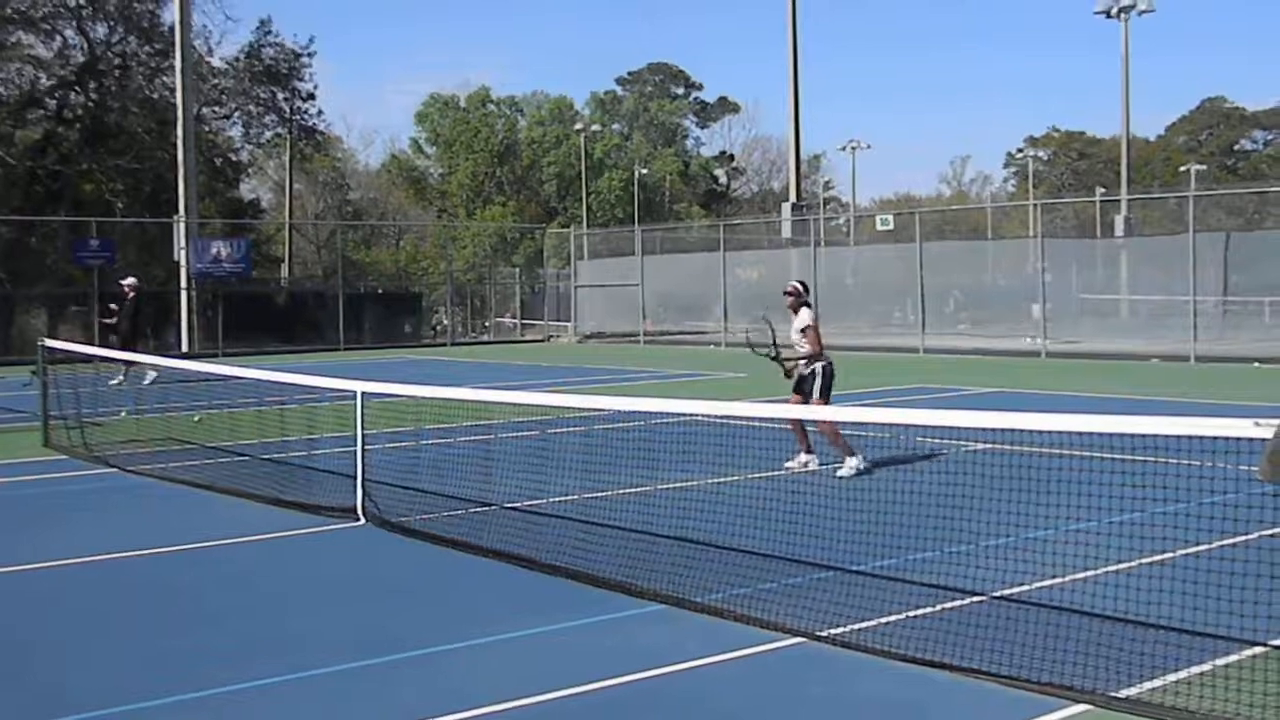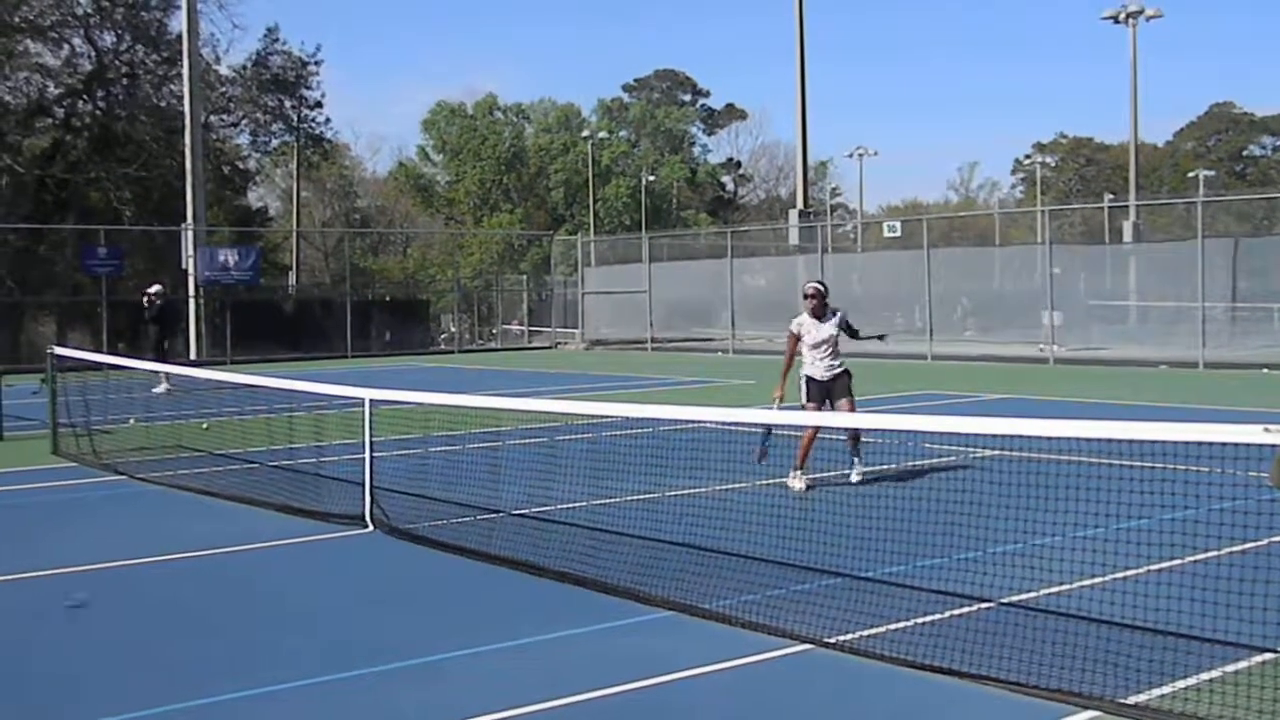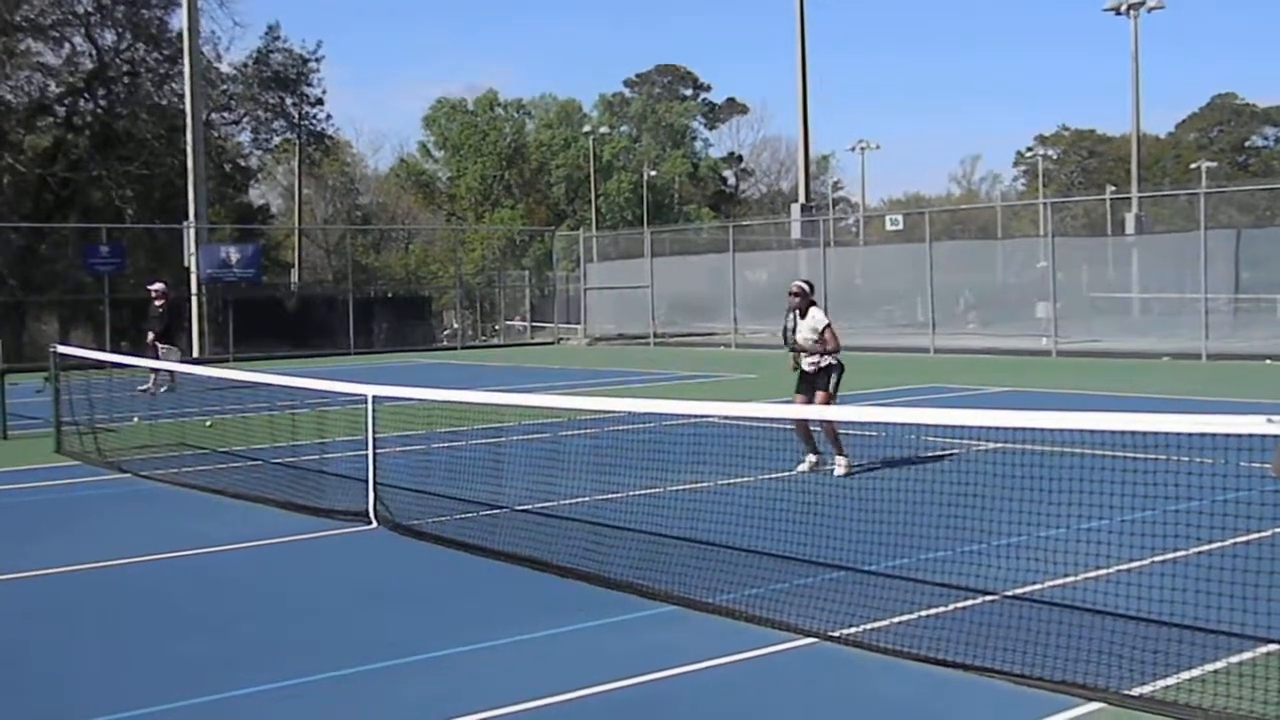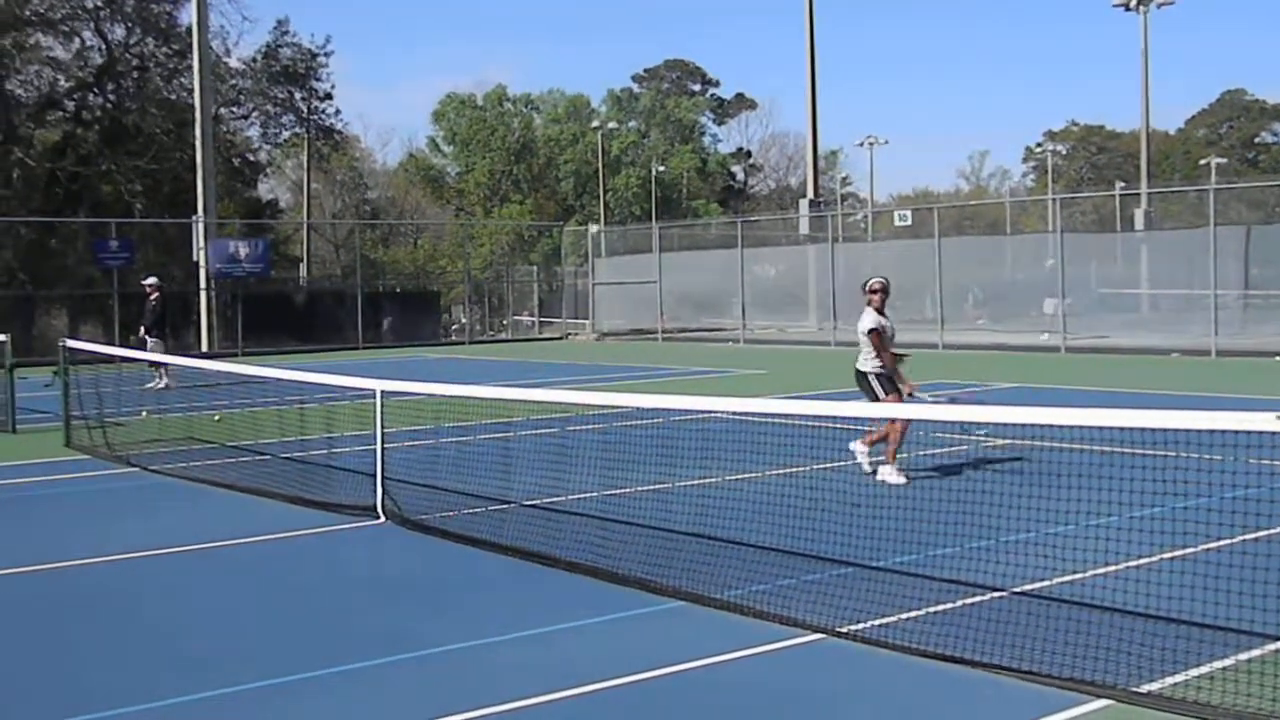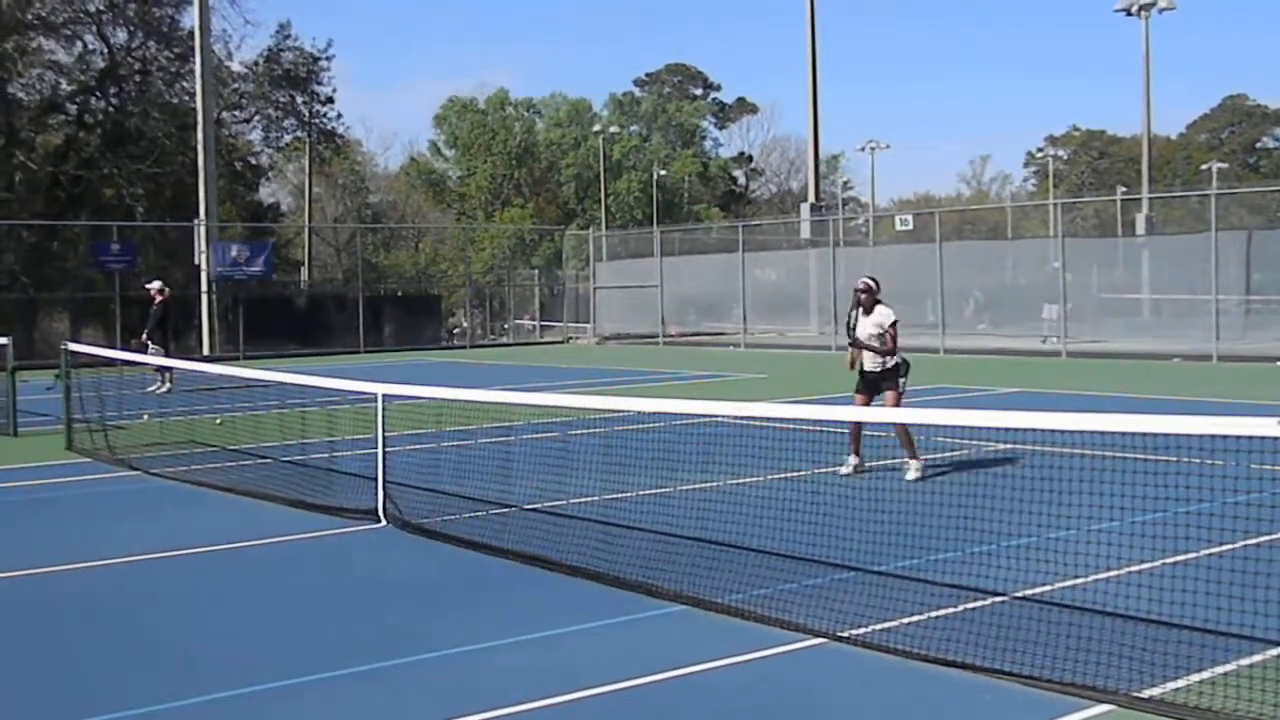
dt=1s
person 1, frame 1
left shoulder: (805, 317)
right shoulder: (798, 317)
left elbow: (817, 350)
left wrist: (789, 359)
right wrist: (793, 366)
left hip: (819, 371)
right hip: (807, 372)
left knee: (822, 422)
left ankle: (852, 458)
right ankle: (807, 456)
person 1, frame 2
left shoulder: (837, 315)
right shoulder: (799, 323)
left elbow: (853, 333)
right elbow: (790, 355)
left wrist: (873, 336)
right wrist: (781, 386)
left hip: (837, 376)
right hip: (813, 379)
right knee: (812, 428)
left ankle: (855, 458)
right ankle: (796, 473)
person 1, frame 3
left shoulder: (818, 316)
right shoulder: (793, 316)
left elbow: (834, 347)
left wrist: (806, 349)
right wrist: (795, 356)
left hip: (827, 368)
right hip: (807, 371)
right knee: (798, 417)
left ankle: (841, 458)
right ankle: (813, 456)
person 1, frame 4
left shoulder: (879, 314)
right shoulder: (871, 321)
right elbow: (884, 357)
left wrist: (893, 355)
right wrist: (904, 383)
left hip: (883, 373)
right hip: (870, 374)
left knee: (895, 422)
right knee: (901, 419)
left ankle: (862, 444)
right ankle: (888, 468)
person 1, frame 5
left shoulder: (886, 313)
right shoulder: (856, 315)
left elbow: (891, 348)
left wrist: (865, 346)
right wrist: (853, 356)
left hip: (891, 369)
right hip: (868, 371)
left ankle: (914, 462)
right ankle: (855, 458)
